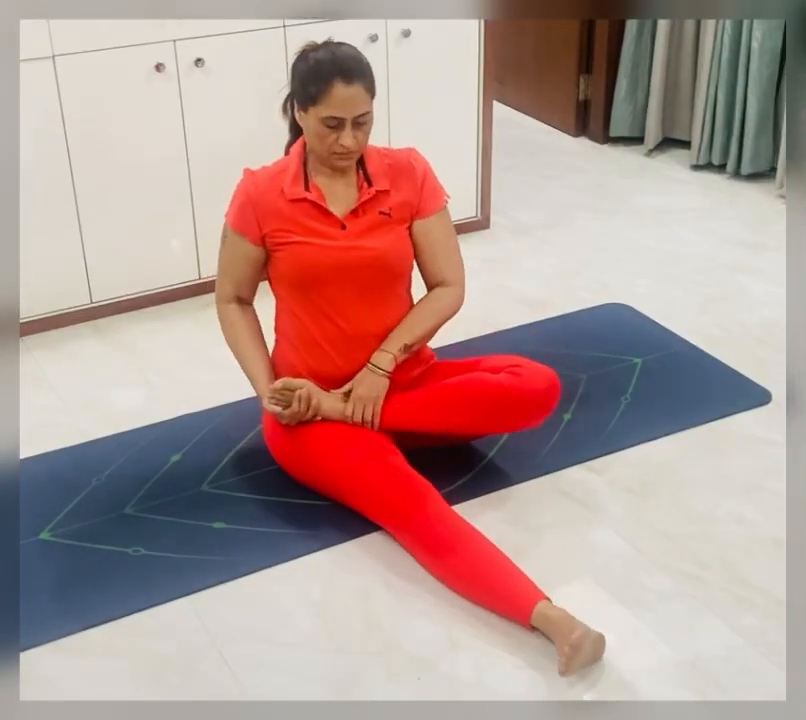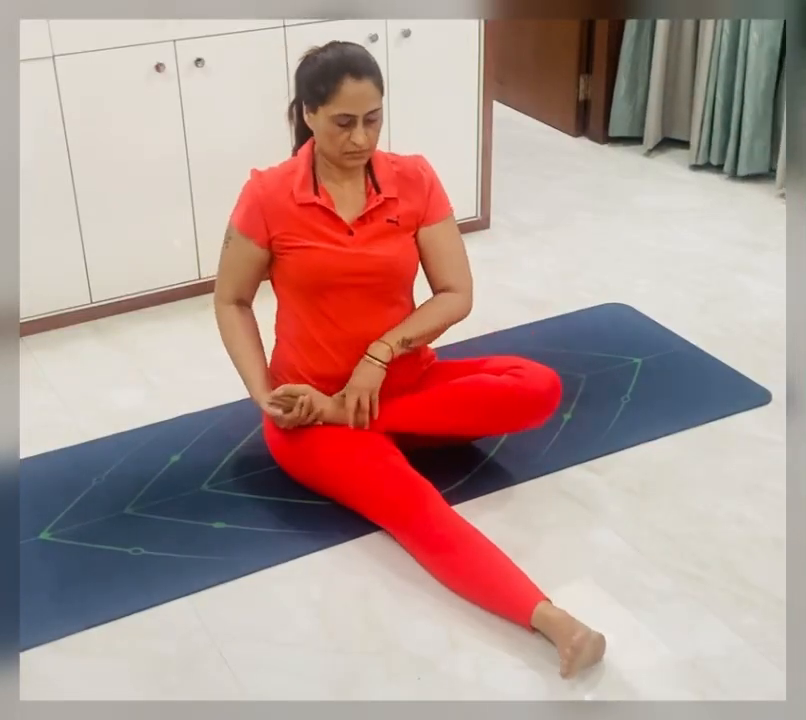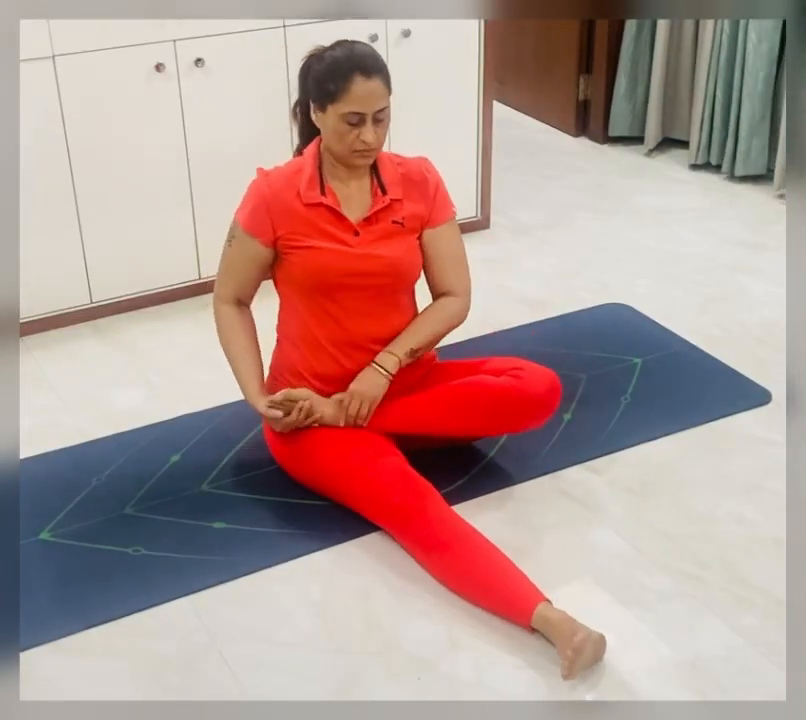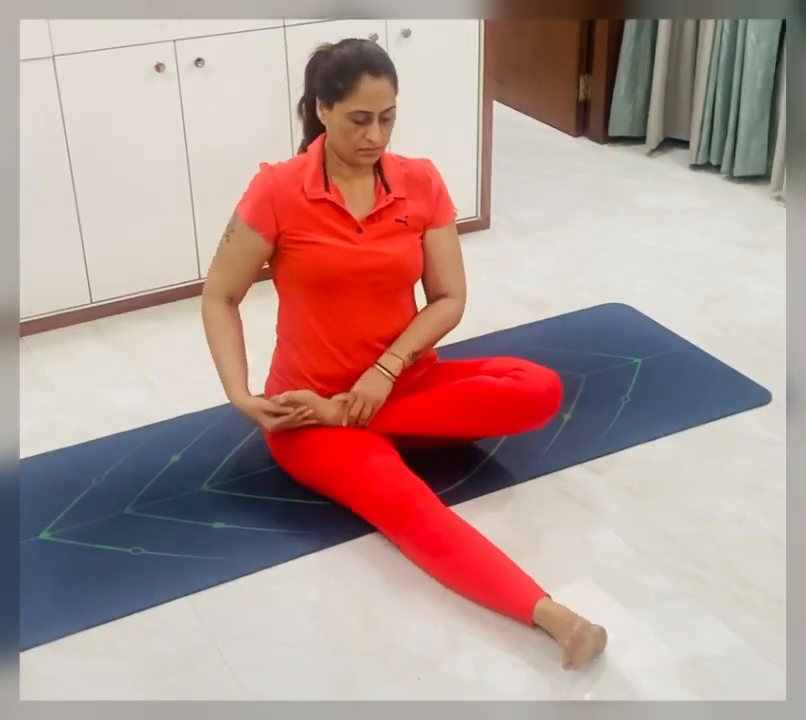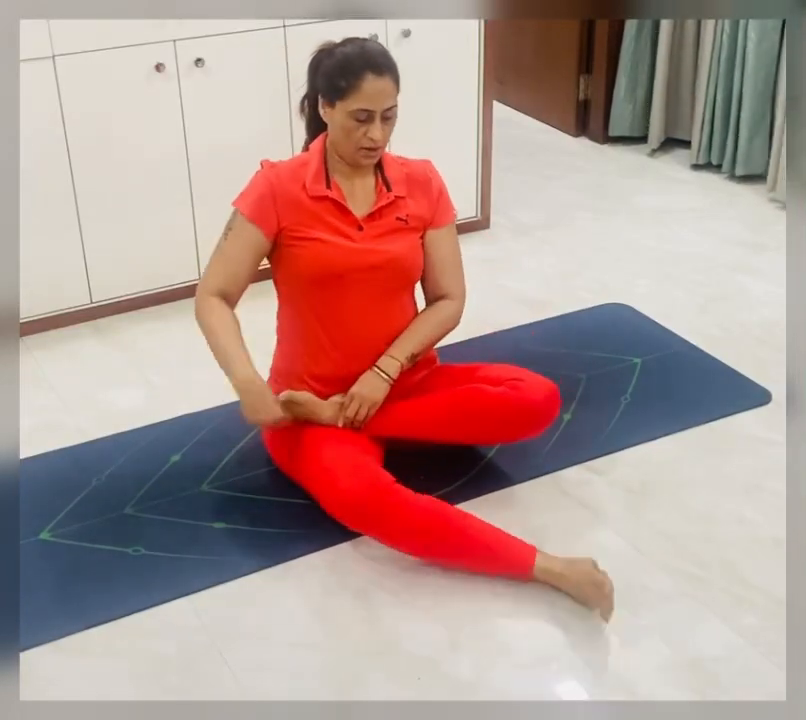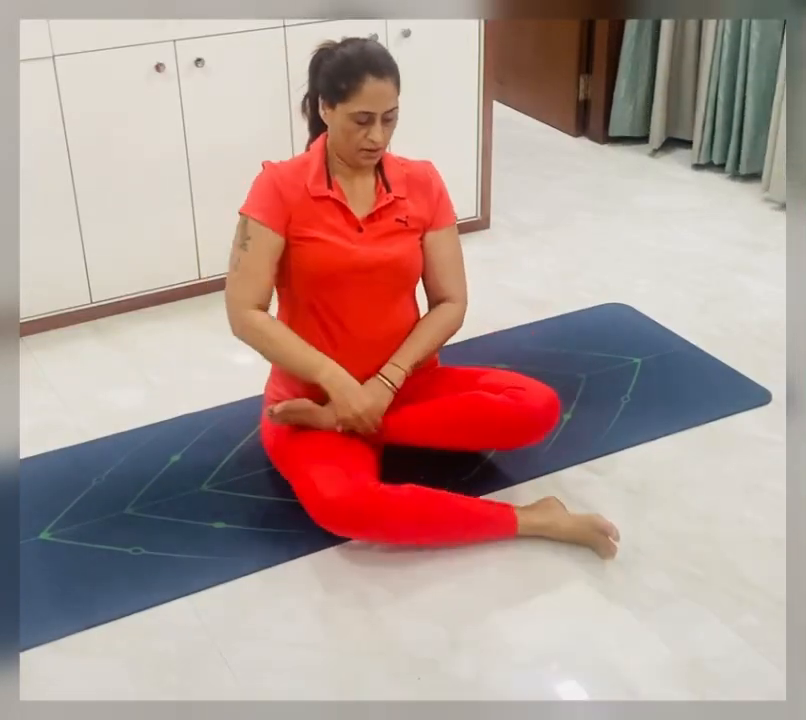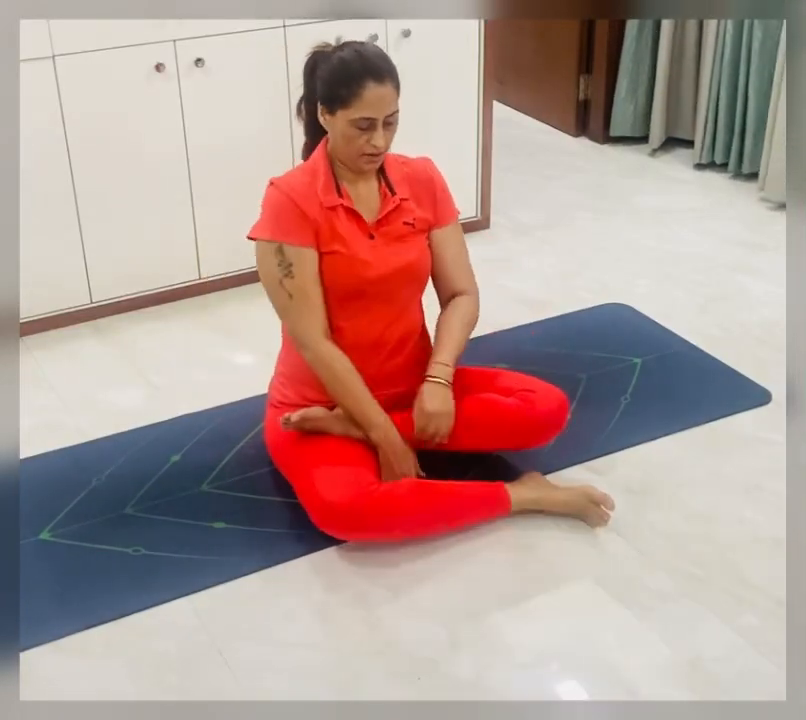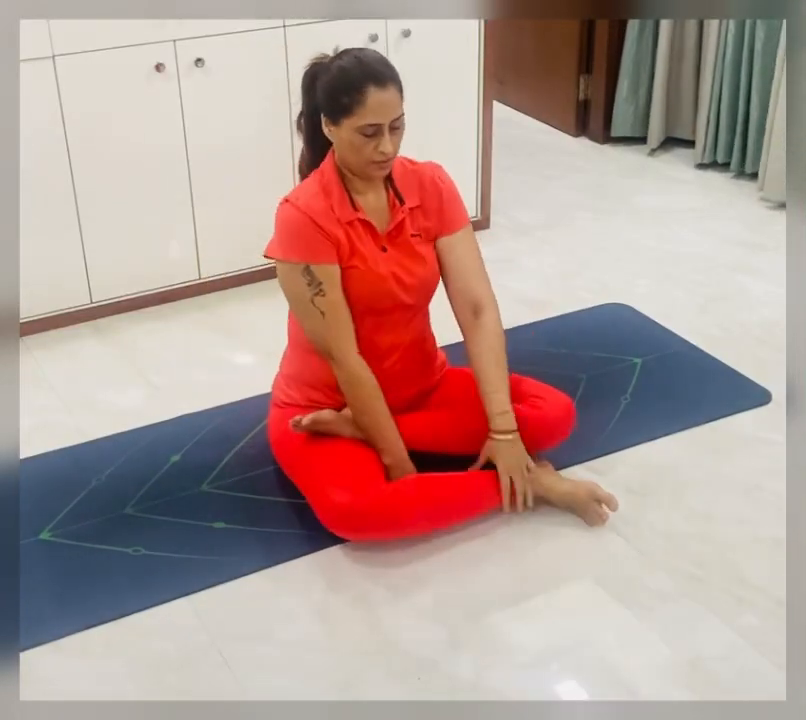
dt=0.2s
person 1, frame 1
left shoulder: (409, 173)
right shoulder: (261, 194)
left elbow: (448, 287)
right elbow: (232, 300)
left wrist: (381, 366)
right wrist: (268, 390)
left hip: (404, 379)
right hip: (313, 408)
left knee: (536, 389)
right knee: (415, 507)
left ankle: (345, 411)
person 1, frame 2
left shoulder: (415, 180)
right shoulder: (268, 196)
left elbow: (457, 294)
right elbow: (231, 301)
left wrist: (380, 354)
right wrist: (264, 393)
left hip: (407, 379)
right hip: (312, 402)
left knee: (537, 389)
right knee: (414, 506)
left ankle: (340, 414)
person 1, frame 3
left shoulder: (420, 181)
right shoulder: (273, 195)
left elbow: (455, 298)
right elbow: (230, 301)
left wrist: (384, 366)
right wrist: (257, 396)
left hip: (406, 380)
right hip: (313, 403)
left knee: (538, 390)
right knee: (412, 504)
left ankle: (351, 421)
person 1, frame 4
left shoulder: (422, 183)
right shoulder: (276, 191)
left elbow: (450, 299)
right elbow: (219, 298)
left wrist: (387, 370)
right wrist: (239, 395)
left hip: (405, 379)
right hip: (313, 399)
left knee: (539, 391)
right knee: (404, 502)
left ankle: (344, 422)
right ankle: (546, 612)
person 1, frame 5
left shoulder: (422, 183)
right shoulder: (277, 188)
left elbow: (449, 300)
right elbow: (212, 298)
left wrist: (384, 374)
right wrist: (247, 383)
left hip: (406, 383)
right hip: (313, 399)
left knee: (536, 402)
right knee: (361, 495)
left ankle: (341, 419)
right ankle: (548, 568)
person 1, frame 6
left shoulder: (422, 183)
right shoulder: (280, 189)
left elbow: (451, 303)
right elbow: (245, 313)
left wrist: (388, 381)
right wrist: (342, 386)
left hip: (410, 384)
right hip: (315, 396)
left knee: (537, 409)
right knee: (338, 503)
left ankle: (346, 421)
right ankle: (536, 521)
person 1, frame 7
left shoulder: (423, 181)
right shoulder: (290, 201)
left elbow: (462, 295)
right elbow: (311, 342)
left wrist: (437, 381)
right wrist: (384, 433)
left hip: (414, 384)
right hip: (318, 400)
left knee: (546, 410)
right knee: (341, 506)
left ankle: (354, 428)
right ankle: (526, 495)
person 1, frame 8
left shoulder: (431, 186)
right shoulder: (303, 217)
left elbow: (478, 307)
right elbow: (342, 356)
left wrist: (503, 431)
right wrist: (397, 460)
left hip: (422, 386)
right hip: (323, 402)
left knee: (553, 415)
right knee: (351, 510)
left ankle: (360, 430)
right ankle: (529, 484)
